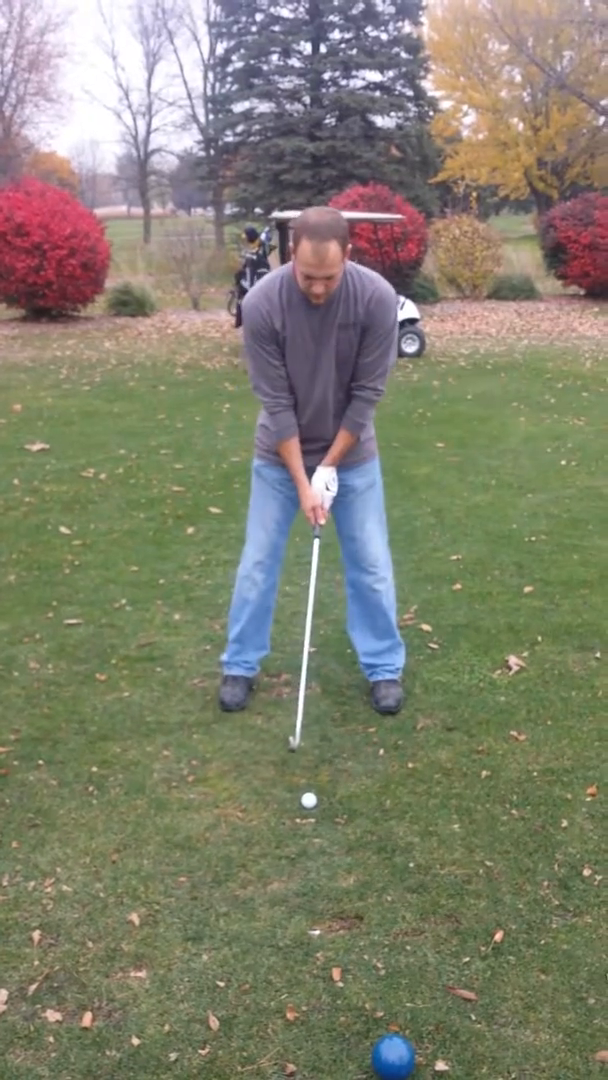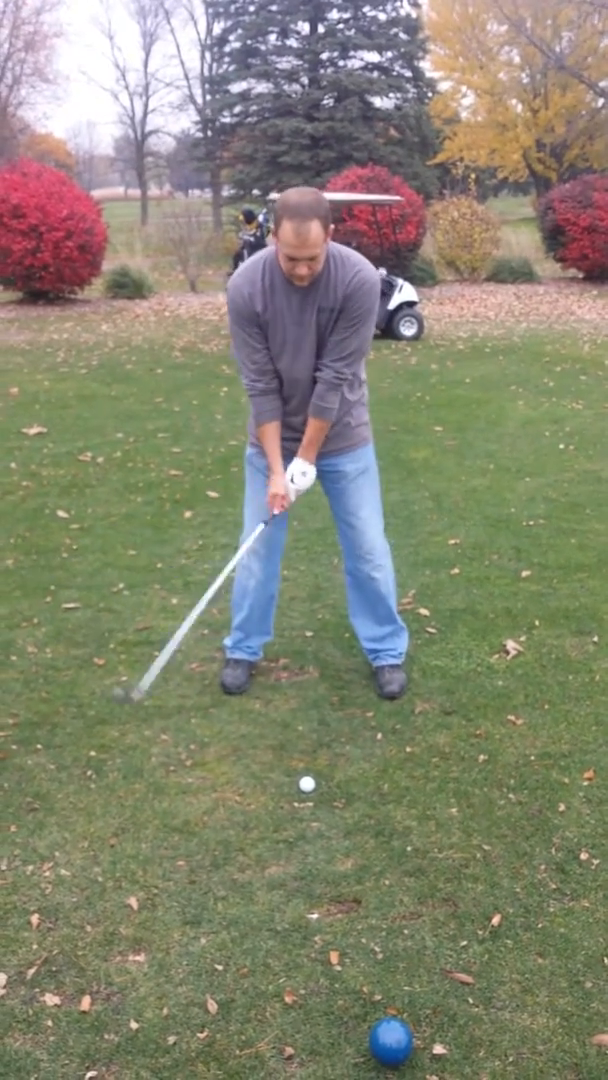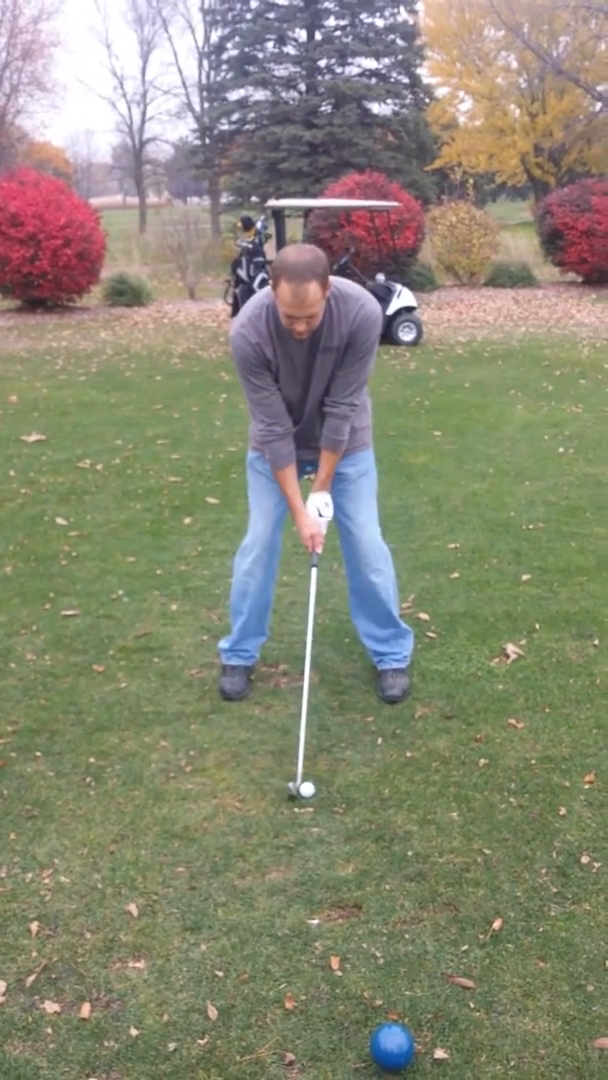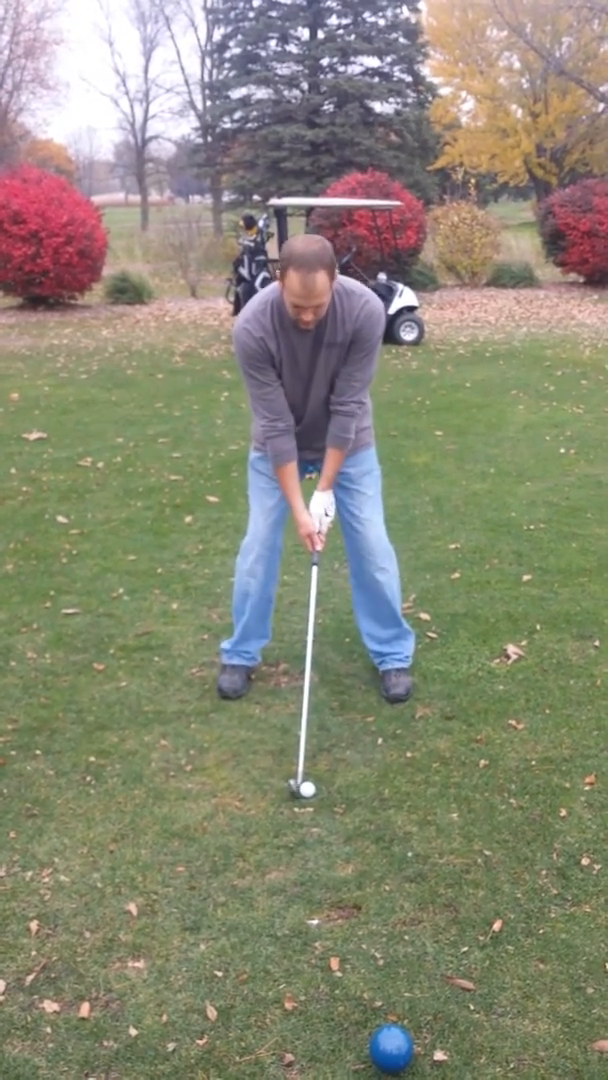
dt=1s
person 1, frame 1
left shoulder: (377, 297)
right shoulder: (261, 303)
left elbow: (367, 392)
right elbow: (275, 401)
left wrist: (330, 467)
right wrist: (302, 482)
left hip: (351, 452)
right hip: (280, 452)
left knee: (370, 562)
right knee: (259, 559)
left ankle: (383, 667)
right ankle: (240, 665)
person 1, frame 2
left shoulder: (360, 280)
right shoulder: (245, 288)
left elbow: (335, 378)
right elbow: (259, 386)
left wrist: (306, 459)
right wrist: (275, 469)
left hip: (343, 436)
right hip: (273, 436)
left knee: (367, 546)
right knee: (260, 543)
left ankle: (386, 651)
right ankle: (243, 649)
person 1, frame 3
left shoulder: (362, 312)
right shoulder: (247, 331)
left elbow: (342, 407)
right elbow: (272, 425)
left wrist: (322, 488)
right wrist: (298, 510)
left hip: (344, 442)
right hip: (275, 445)
left knee: (365, 543)
right knee: (259, 542)
left ankle: (391, 653)
right ankle: (238, 653)
person 1, frame 4
left shoulder: (365, 310)
right shoulder: (252, 327)
left elbow: (348, 406)
right elbow: (275, 424)
left wrist: (325, 488)
right wrist: (297, 508)
left hip: (347, 444)
right hip: (277, 447)
left knee: (371, 545)
right knee: (259, 545)
left ankle: (393, 654)
right ankle: (240, 653)
